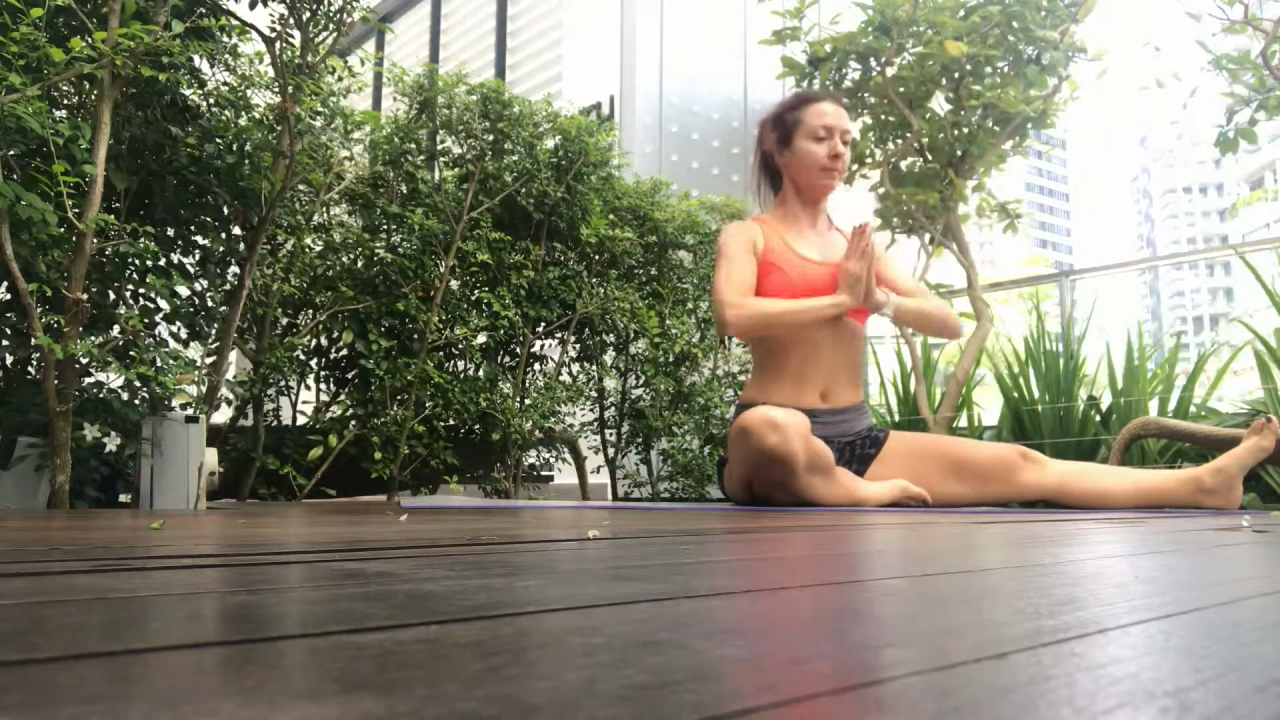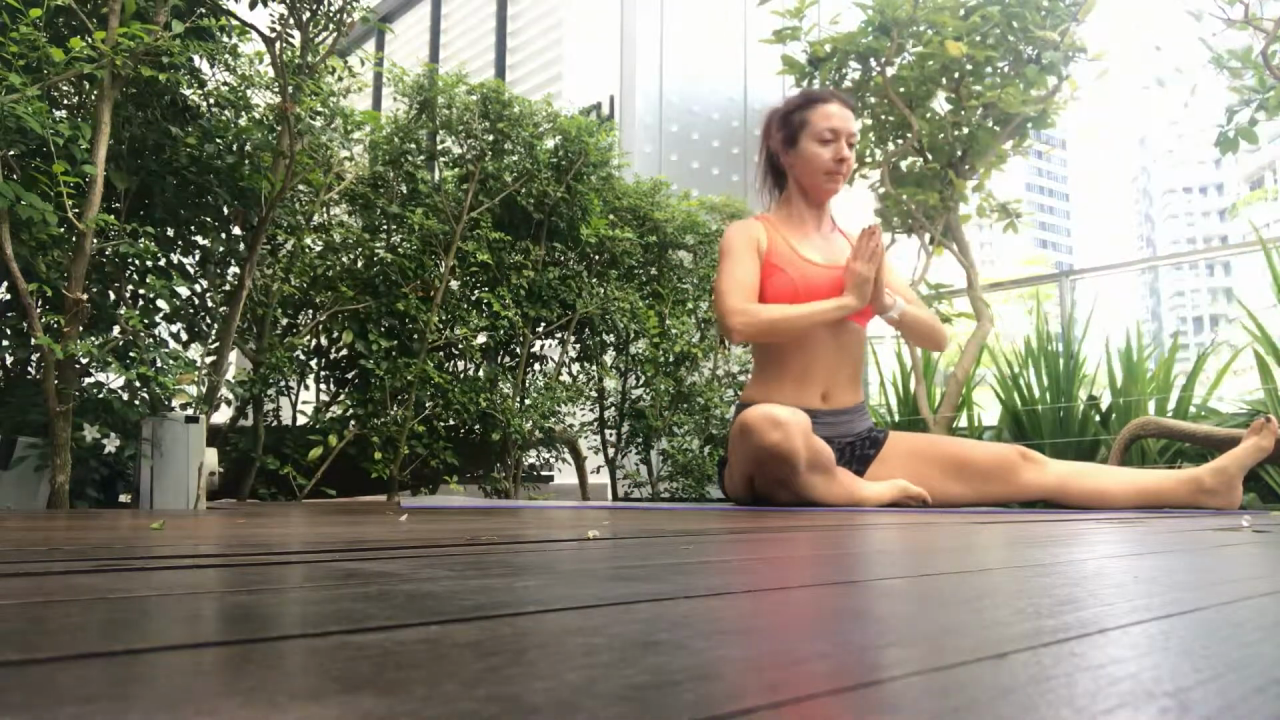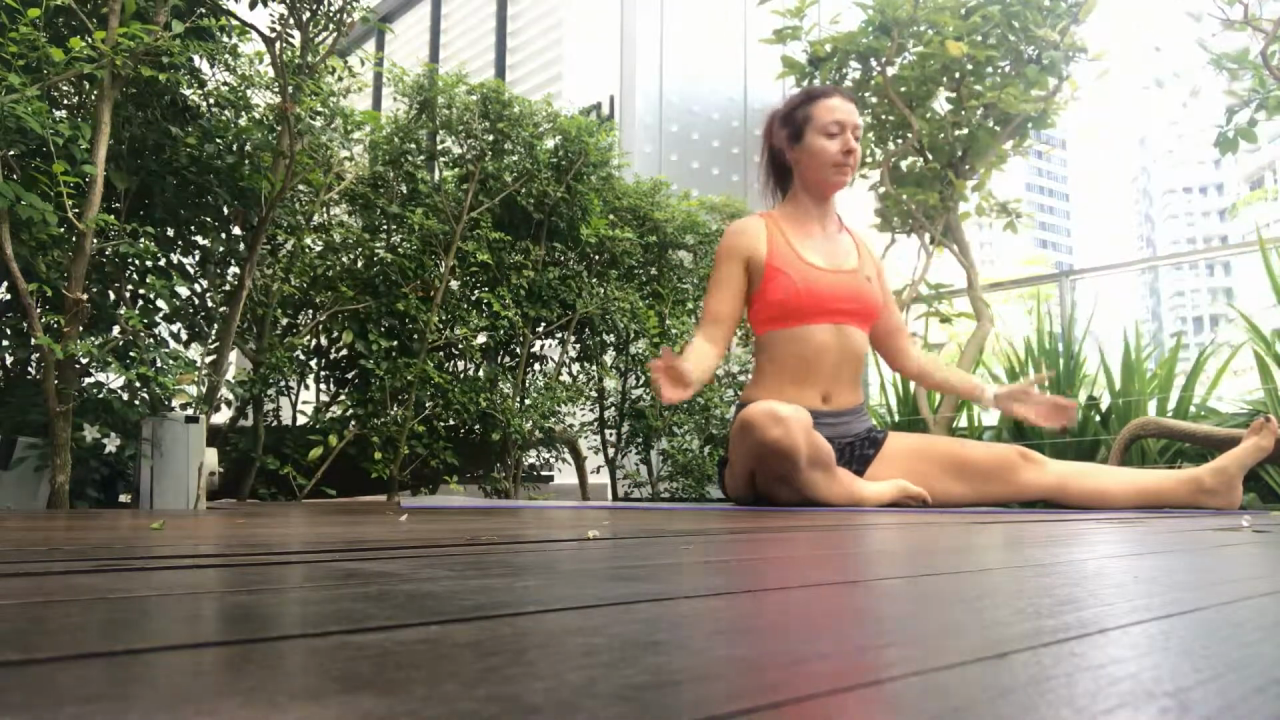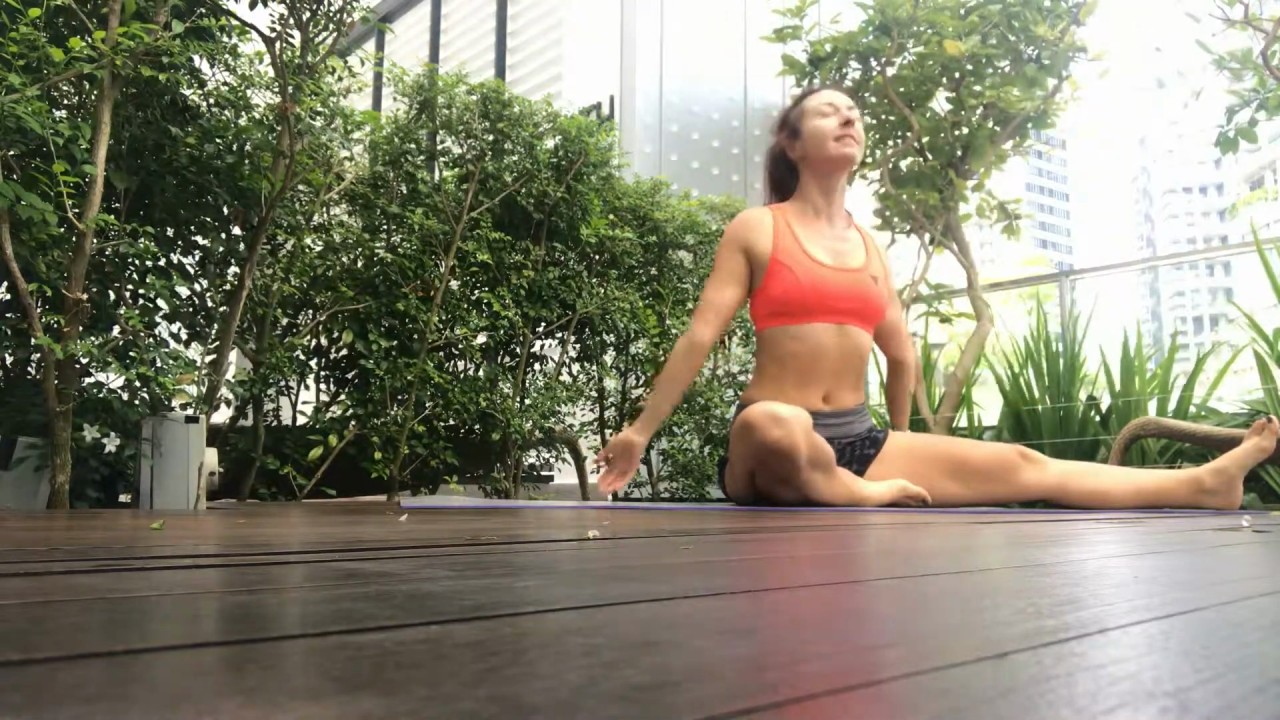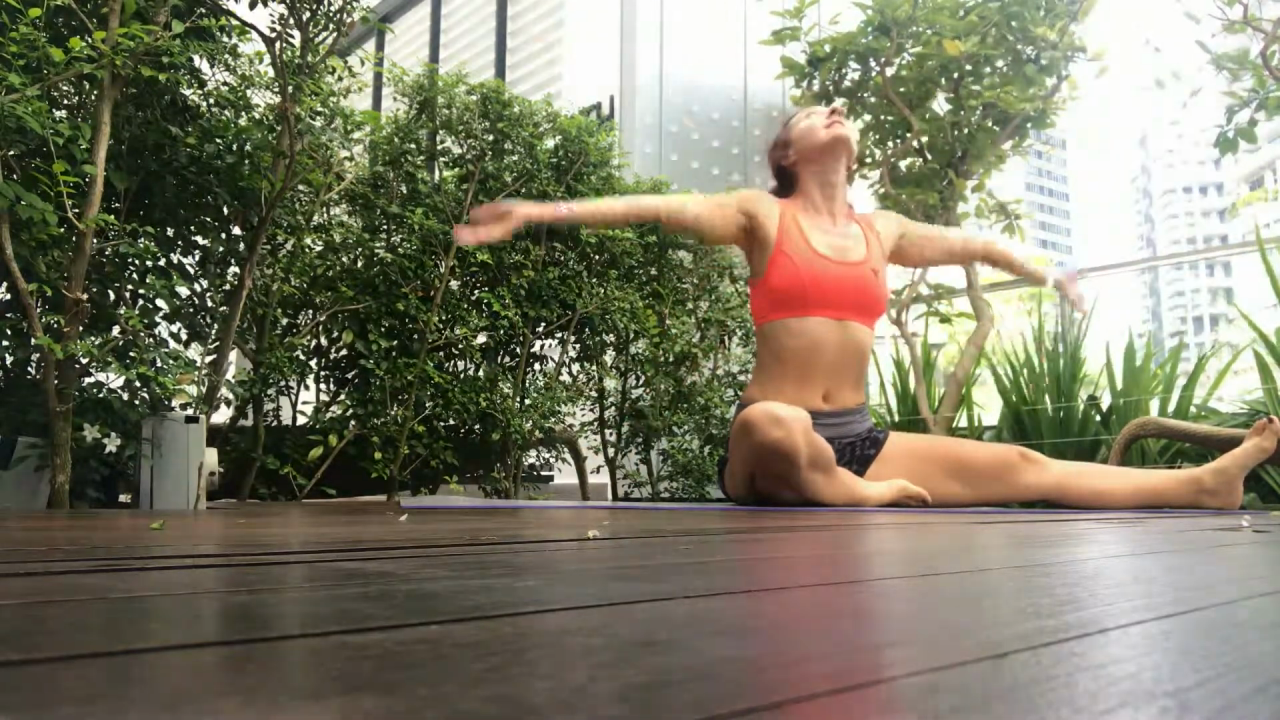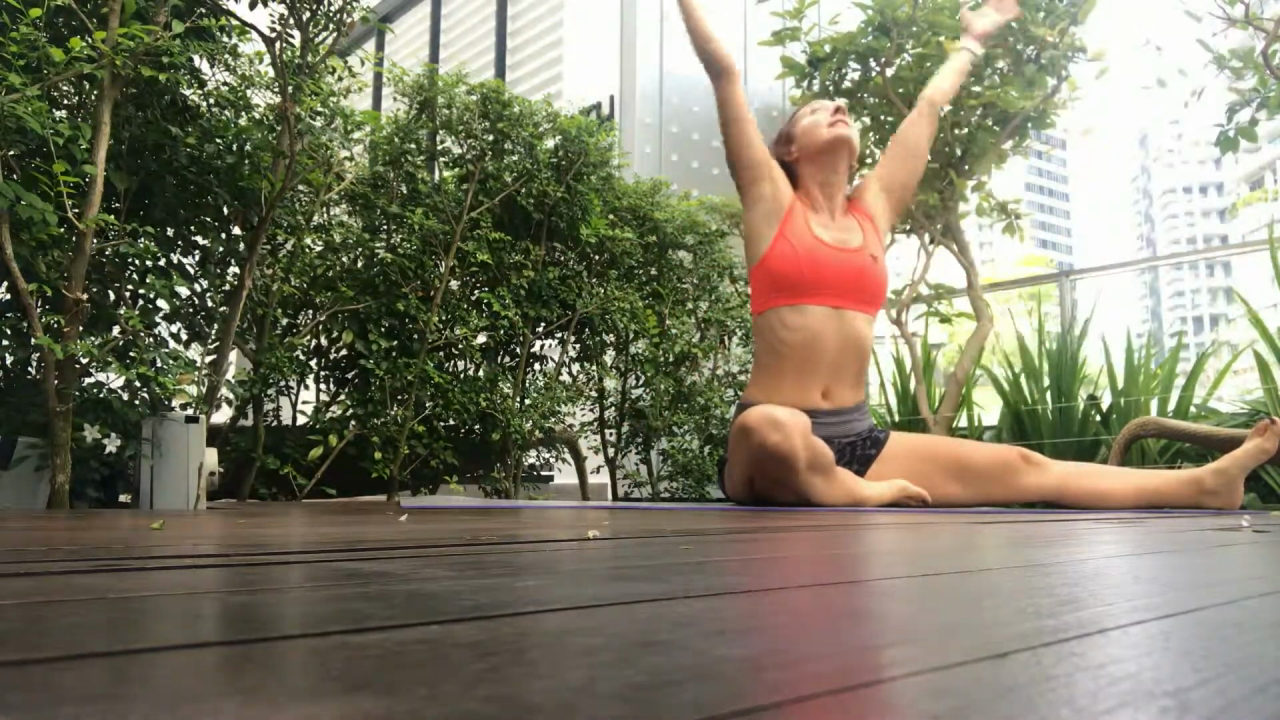
dt=0.4s
person 1, frame 1
left shoulder: (856, 248)
right shoulder: (745, 236)
left elbow: (951, 321)
right elbow: (733, 315)
left wrist: (878, 298)
right wrist: (838, 298)
left hip: (856, 438)
right hip: (773, 443)
left knee: (1021, 466)
right knee: (768, 429)
left ankle: (1201, 484)
right ankle: (865, 497)
person 1, frame 2
left shoulder: (861, 247)
right shoulder: (749, 236)
left elbow: (936, 337)
right elbow: (739, 323)
left wrist: (882, 300)
right wrist: (847, 300)
left hip: (857, 437)
right hip: (773, 445)
left knee: (1020, 466)
right knee: (771, 427)
left ankle: (1202, 484)
right ankle: (863, 497)
person 1, frame 3
left shoulder: (861, 251)
right shoulder: (750, 236)
left elbow: (905, 354)
right elbow: (710, 340)
left wrist: (996, 395)
right wrist: (686, 376)
left hip: (860, 438)
right hip: (769, 447)
left knee: (1018, 465)
right knee: (774, 422)
left ankle: (1200, 483)
right ankle: (862, 497)
person 1, frame 4
left shoulder: (869, 247)
right shoulder: (755, 230)
left elbow: (902, 355)
right elbow: (701, 334)
left wrist: (896, 448)
right wrist: (639, 435)
left hip: (860, 438)
right hip: (770, 449)
left knee: (1020, 466)
right knee: (774, 424)
left ankle: (1200, 485)
right ankle: (863, 498)
person 1, frame 5
left shoulder: (881, 232)
right shoulder: (761, 215)
left elbow: (969, 244)
right elbow: (656, 210)
left wrist: (1041, 271)
right wrist: (540, 211)
left hip: (860, 439)
right hip: (773, 447)
left knee: (1020, 465)
right knee: (776, 426)
left ankle: (1200, 483)
right ankle: (863, 499)
person 1, frame 6
left shoulder: (870, 210)
right shoulder: (772, 204)
left elbow: (928, 111)
right elbow: (725, 73)
left hip: (857, 438)
right hip: (767, 439)
left knee: (1024, 470)
right knee: (775, 434)
left ankle: (1205, 484)
right ankle: (857, 498)
